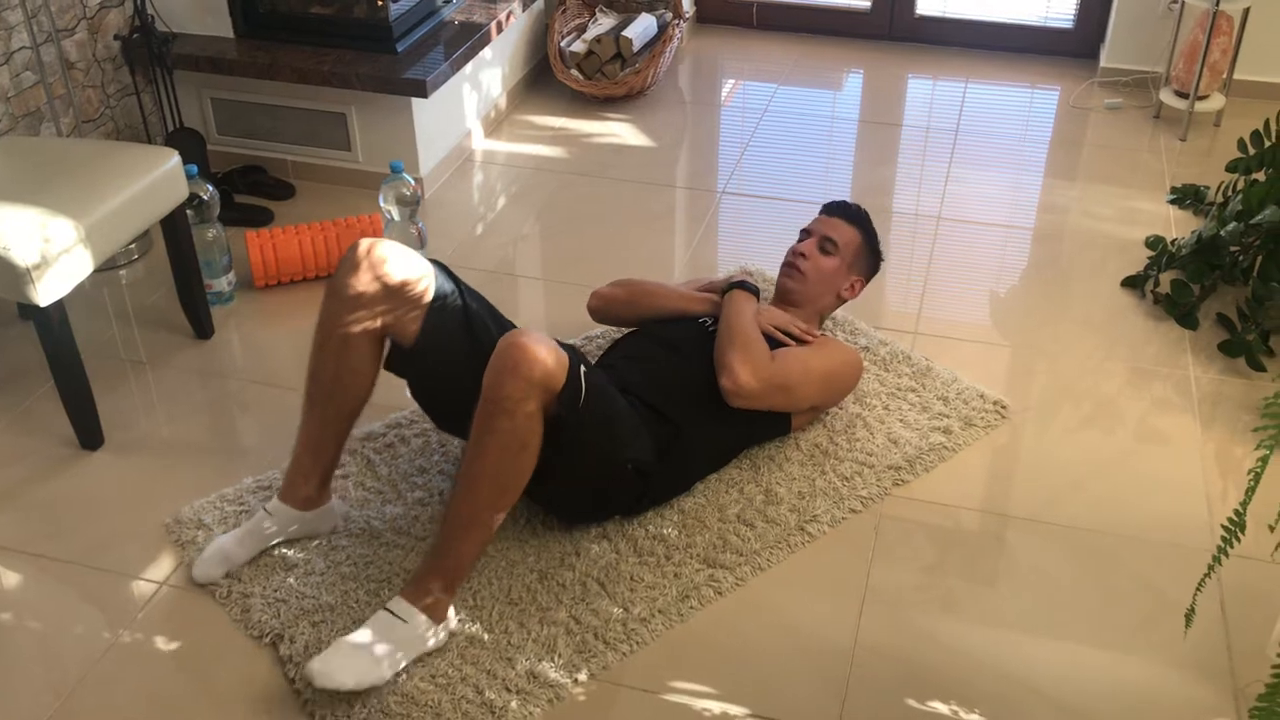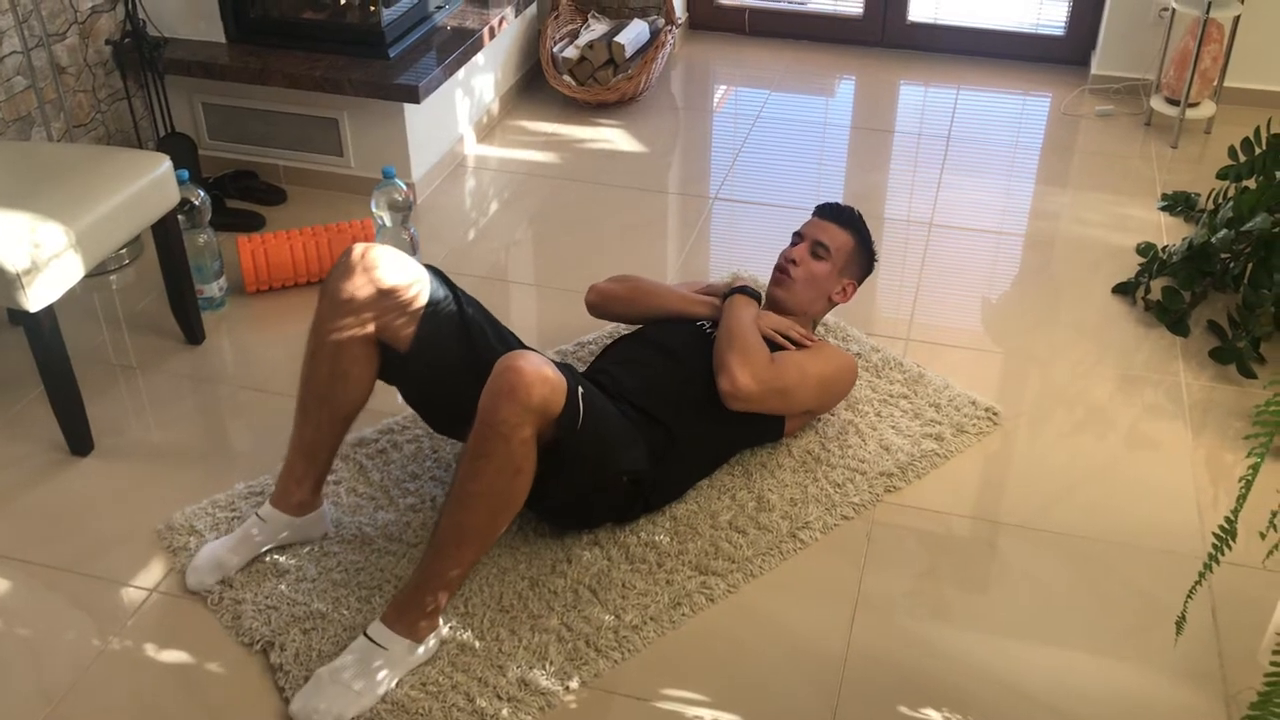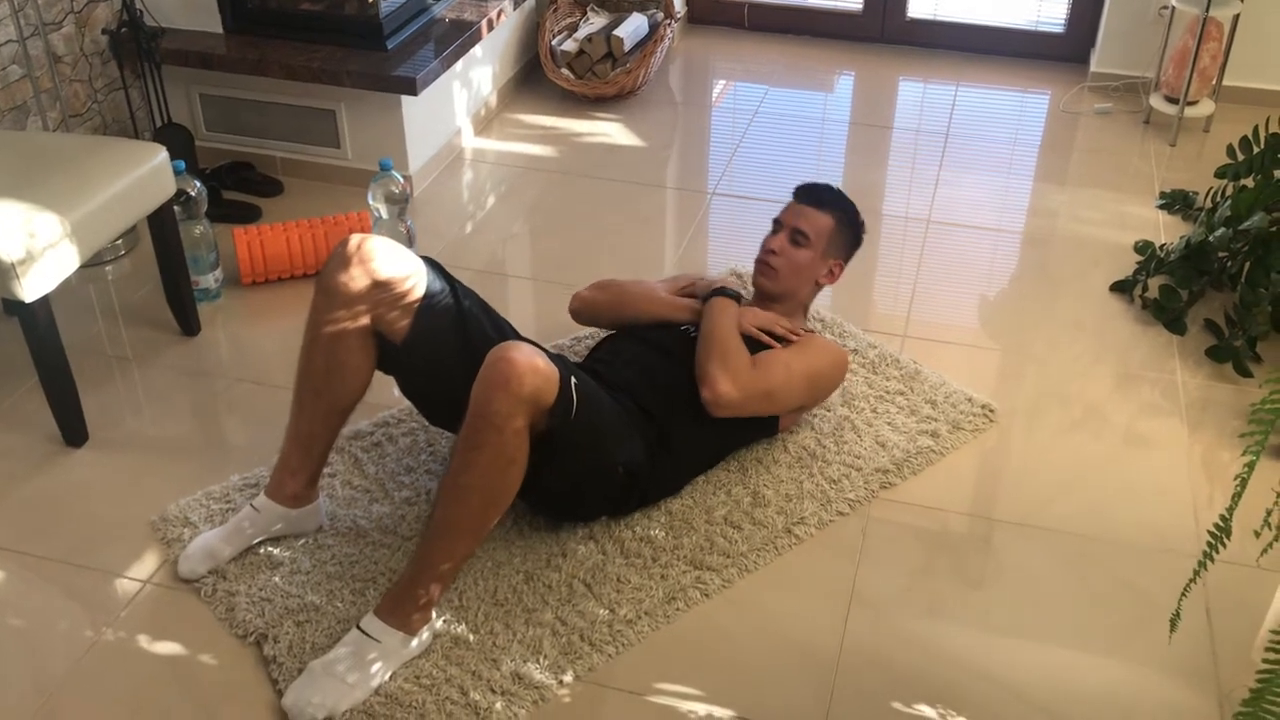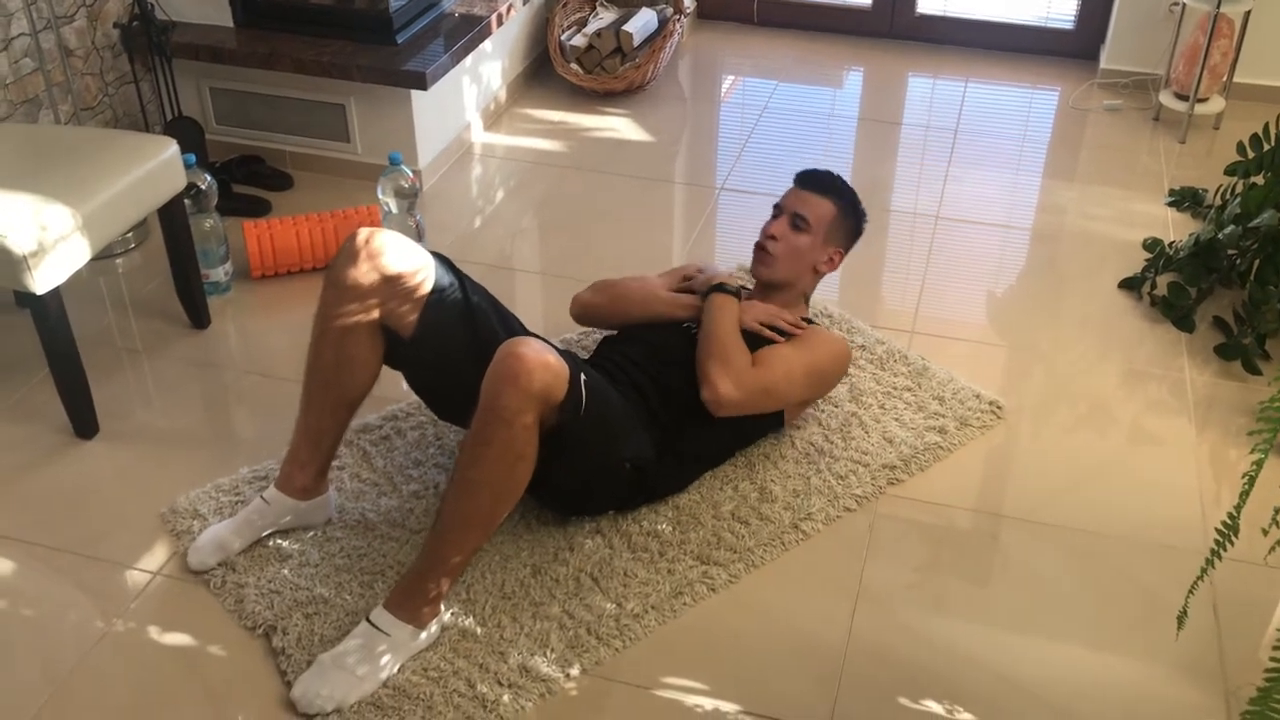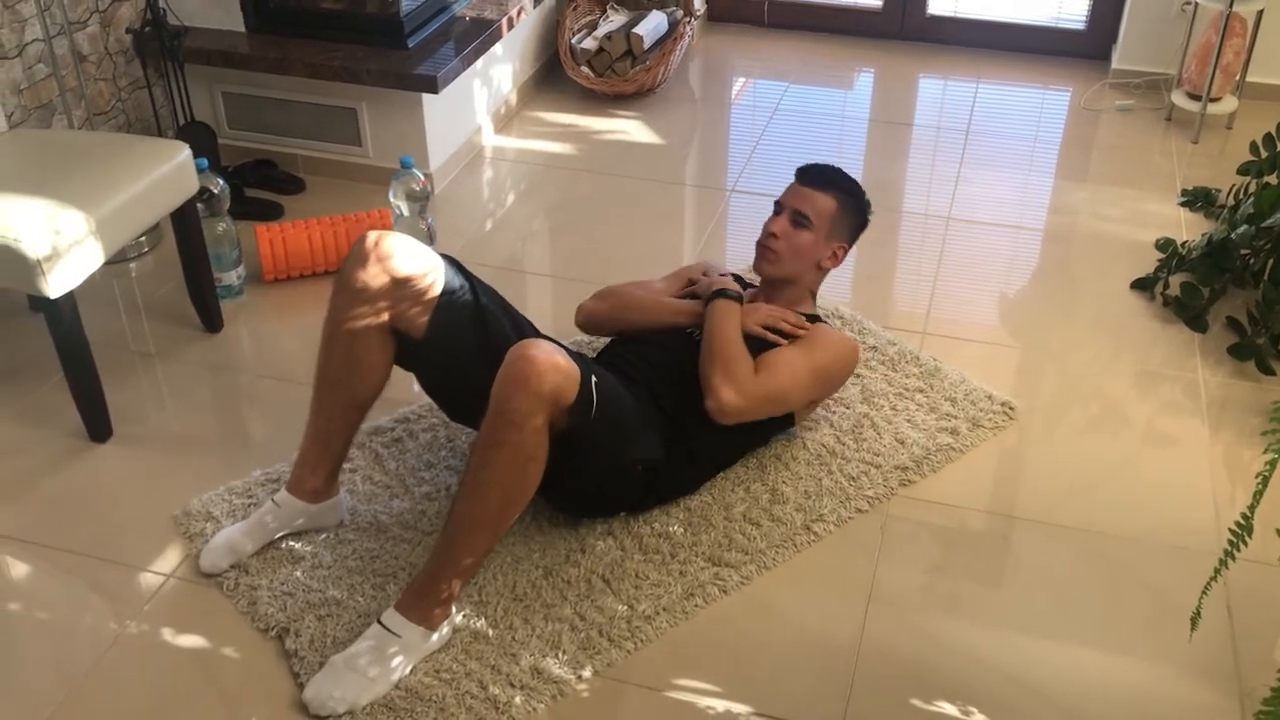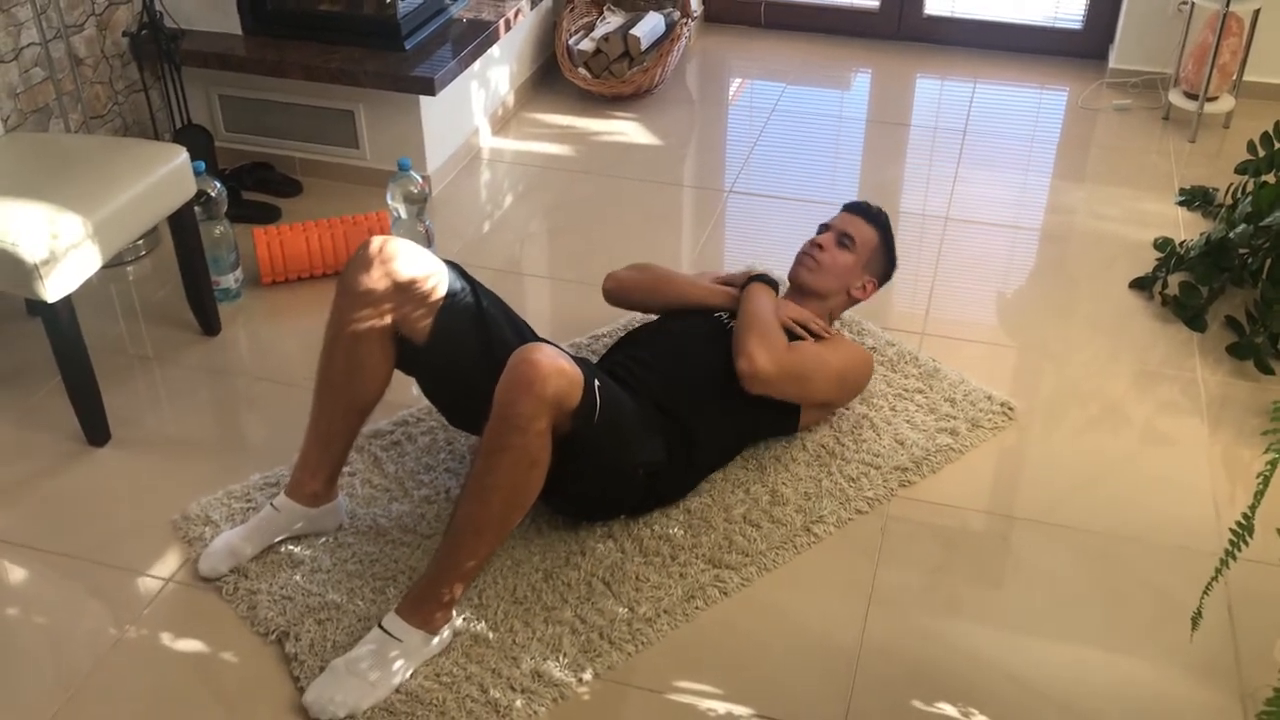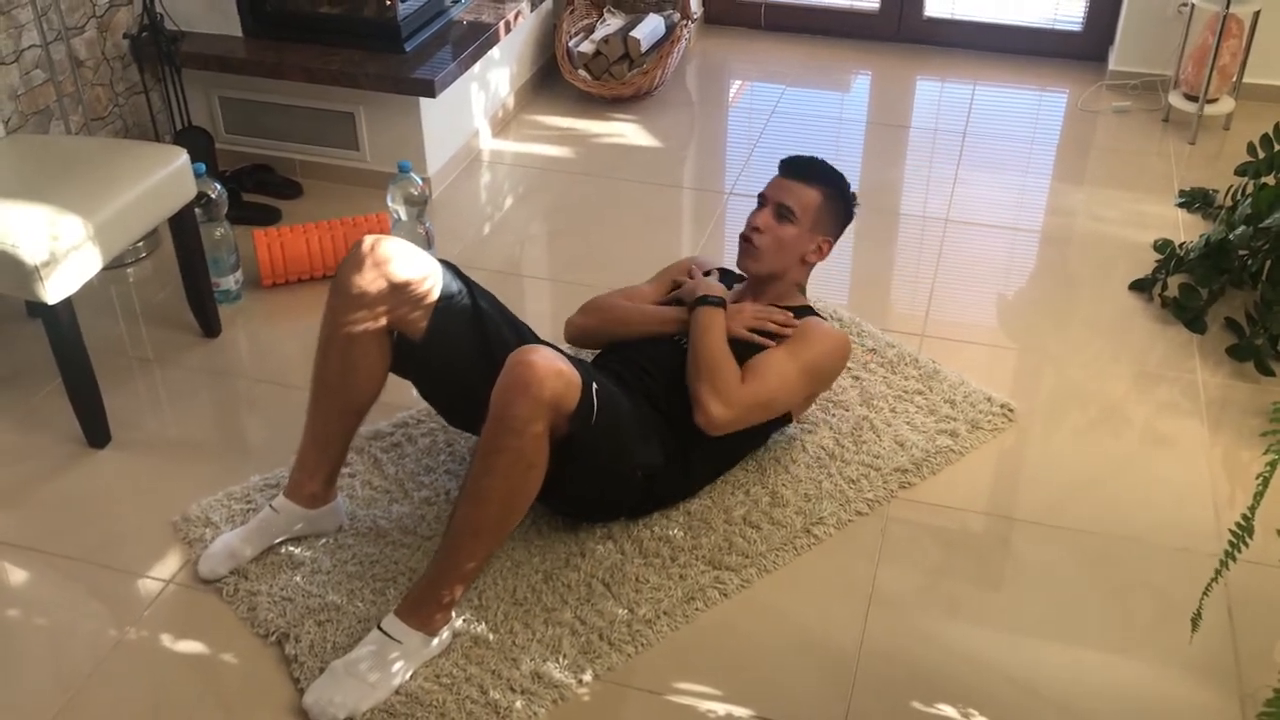
dt=0.7s
person 1, frame 1
left shoulder: (833, 361)
right shoulder: (730, 297)
left elbow: (740, 381)
right elbow: (605, 302)
left wrist: (737, 300)
right wrist: (722, 301)
left hip: (625, 456)
right hip: (543, 409)
left knee: (529, 354)
right knee: (375, 267)
left ankle: (425, 606)
right ankle: (304, 499)
person 1, frame 2
left shoulder: (828, 366)
right shoulder: (728, 299)
left elbow: (740, 384)
right elbow: (604, 296)
left wrist: (740, 304)
right wrist: (725, 302)
left hip: (621, 462)
right hip: (551, 411)
left knee: (525, 381)
right knee: (368, 273)
left ankle: (411, 625)
right ankle: (295, 505)
person 1, frame 3
left shoulder: (817, 357)
right shoulder: (717, 296)
left elbow: (722, 391)
right elbow: (587, 302)
left wrist: (719, 302)
right wrist: (707, 304)
left hip: (613, 455)
right hip: (542, 409)
left knee: (517, 369)
right knee: (364, 263)
left ankle: (405, 617)
right ankle: (291, 495)
person 1, frame 4
left shoulder: (820, 350)
right shoulder: (710, 281)
left elbow: (722, 392)
right elbow: (587, 304)
left wrist: (718, 298)
right wrist: (704, 300)
left hip: (620, 452)
right hip: (546, 401)
left knee: (526, 366)
right knee: (372, 257)
left ankle: (413, 609)
right ankle: (300, 489)
person 1, frame 5
left shoulder: (825, 347)
right shoulder: (717, 280)
left elbow: (727, 399)
right elbow: (593, 312)
left wrist: (722, 301)
right wrist: (709, 306)
left hip: (632, 452)
right hip: (561, 405)
left knee: (536, 368)
right knee: (383, 261)
left ankle: (424, 612)
right ankle: (311, 492)
person 1, frame 6
left shoulder: (842, 360)
right shoulder: (735, 292)
left elbow: (757, 365)
right elbow: (618, 283)
left wrist: (758, 289)
right wrist: (739, 293)
left hip: (634, 454)
right hip: (570, 403)
left knee: (539, 371)
right knee: (386, 264)
left ankle: (424, 616)
right ankle: (310, 495)
person 1, frame 7
left shoulder: (817, 341)
right shoulder: (703, 274)
left elbow: (716, 410)
right elbow: (582, 325)
left wrist: (706, 308)
right wrist: (696, 308)
left hip: (633, 457)
right hip: (562, 404)
left knee: (535, 373)
right knee: (379, 263)
left ankle: (425, 617)
right ankle: (309, 497)
